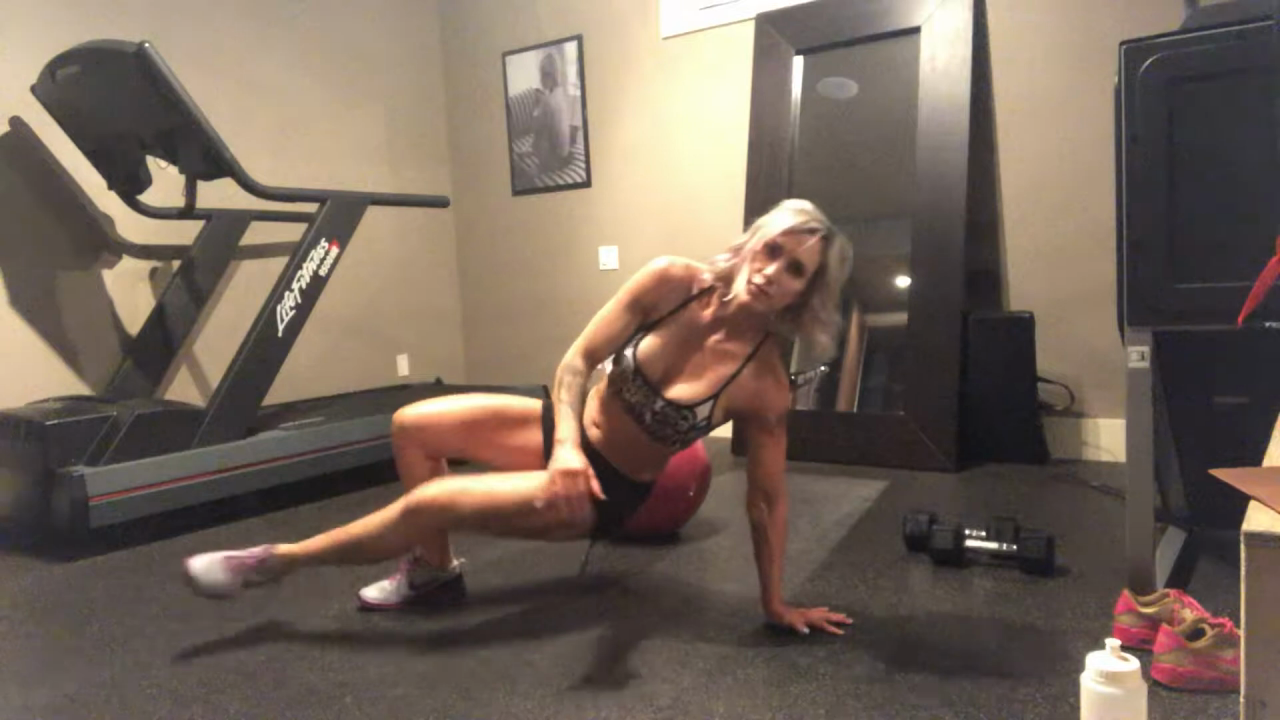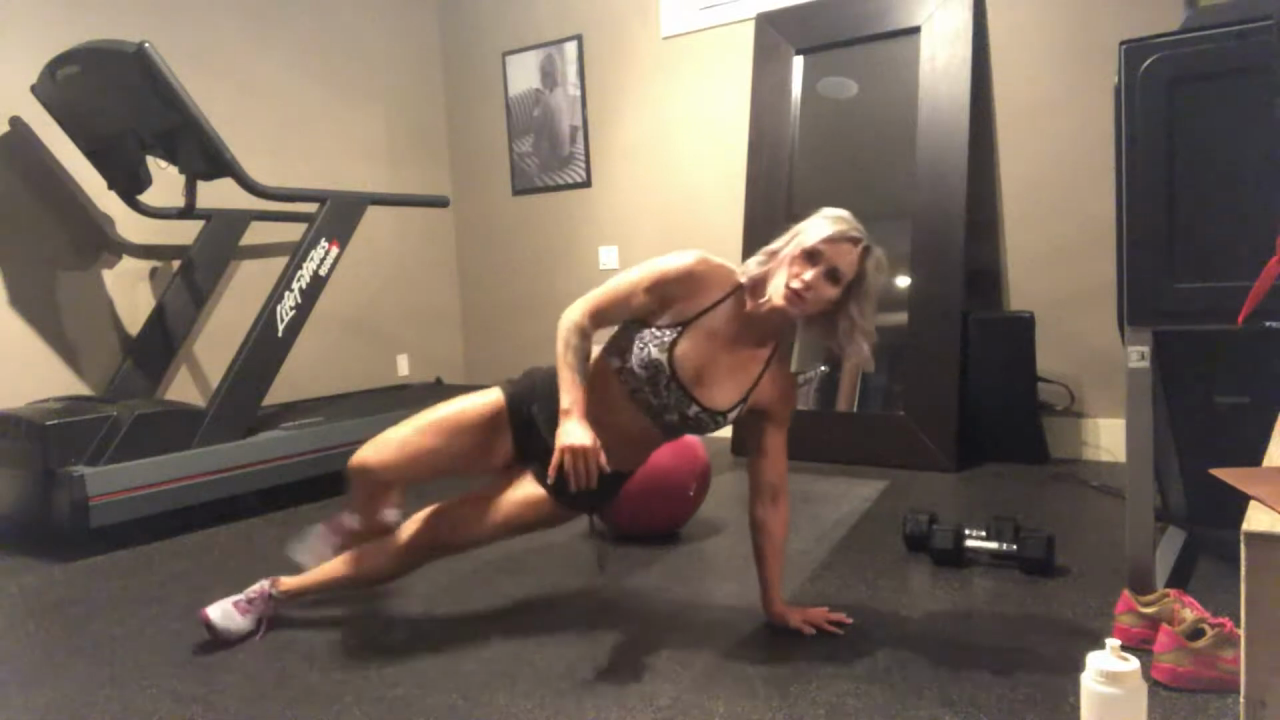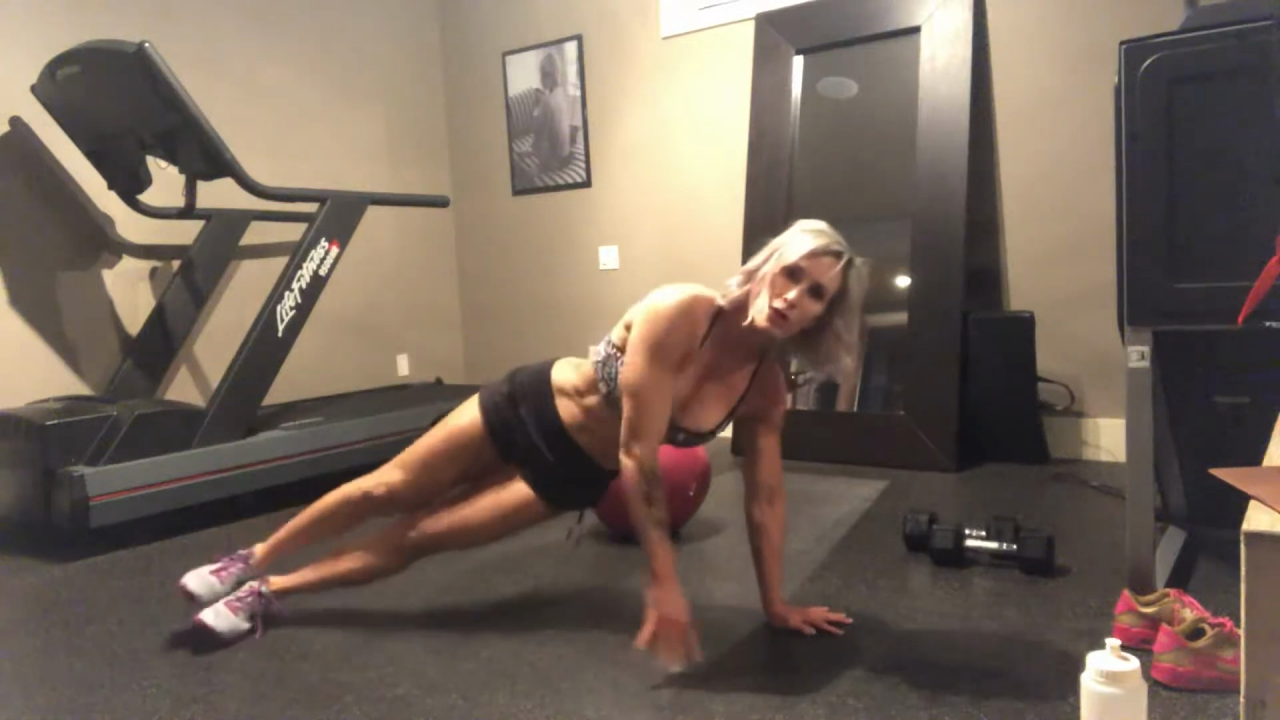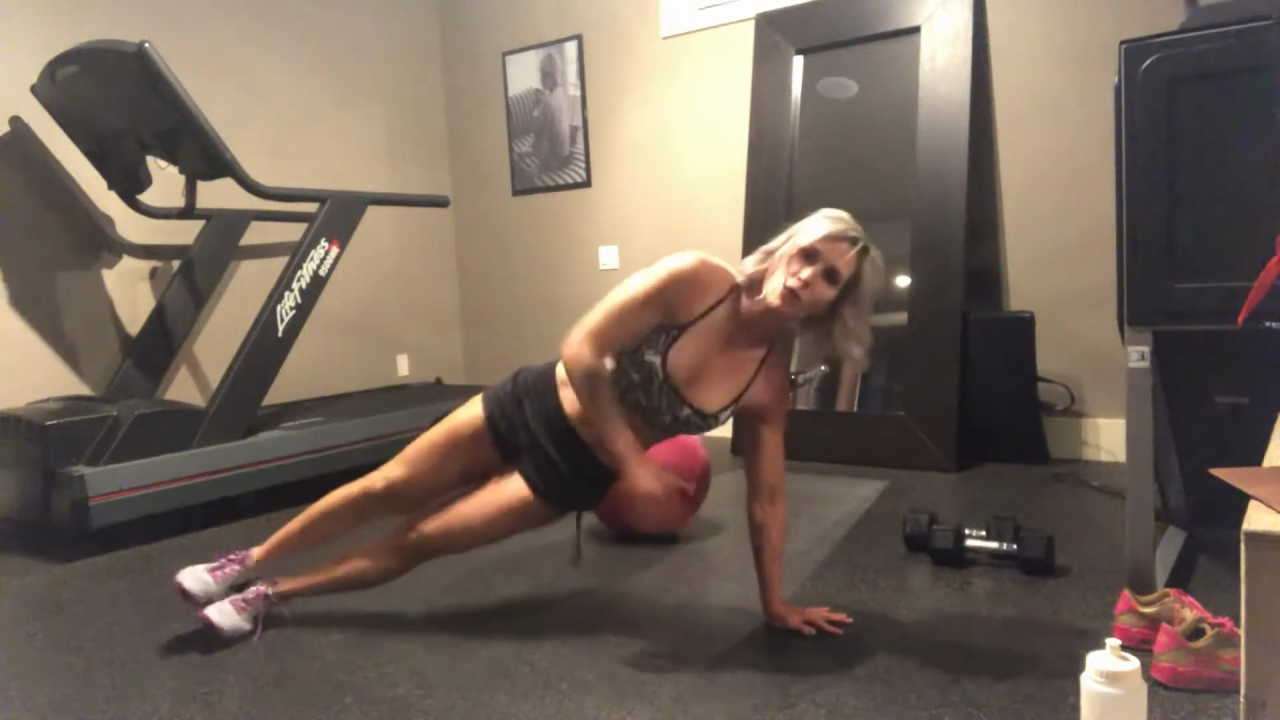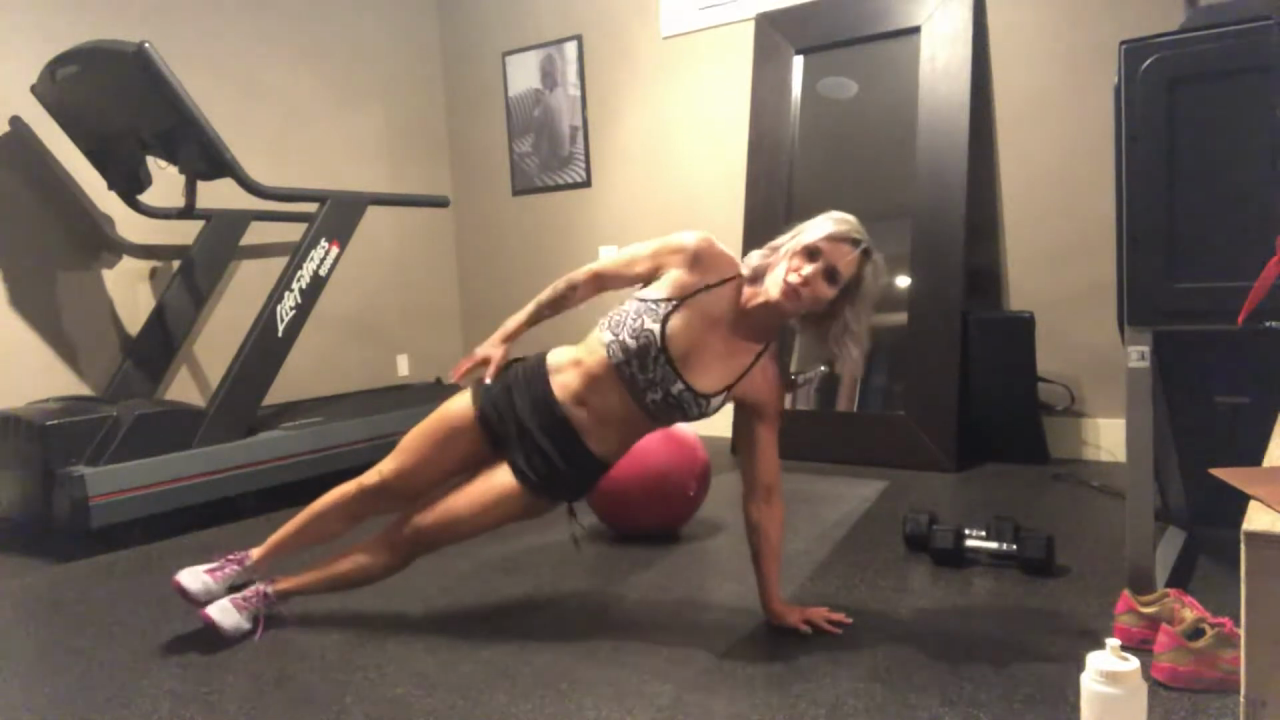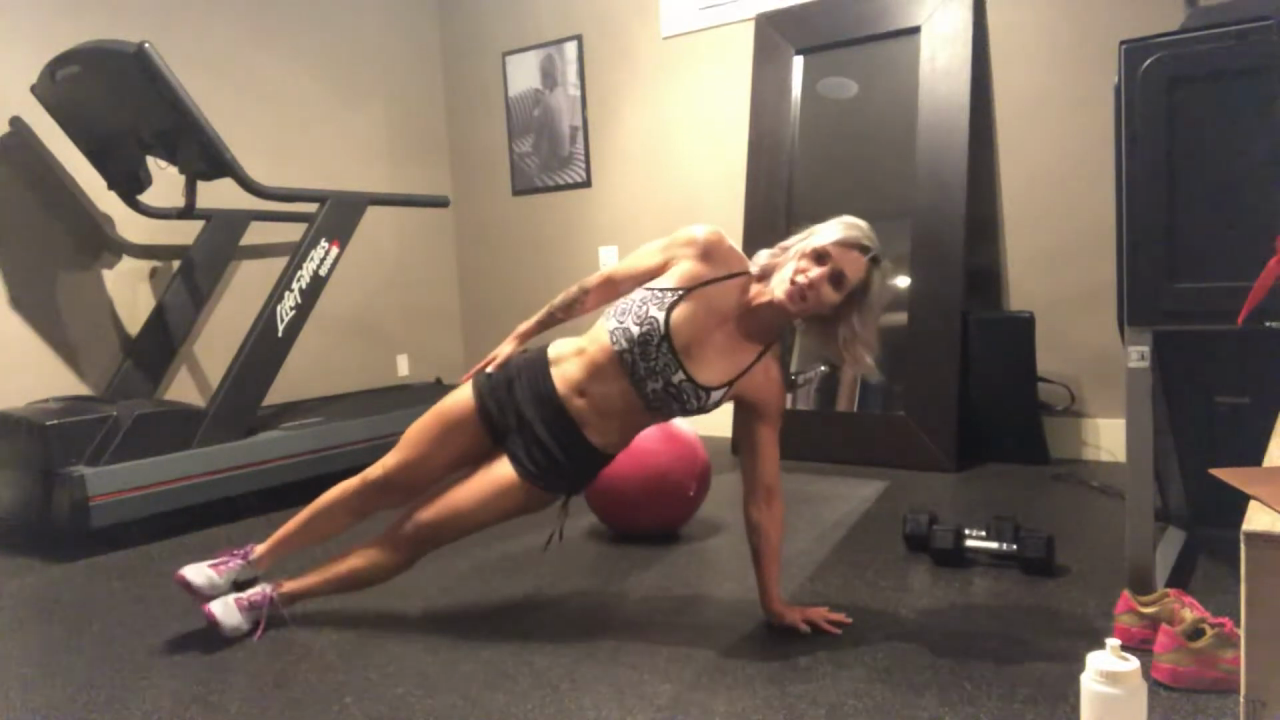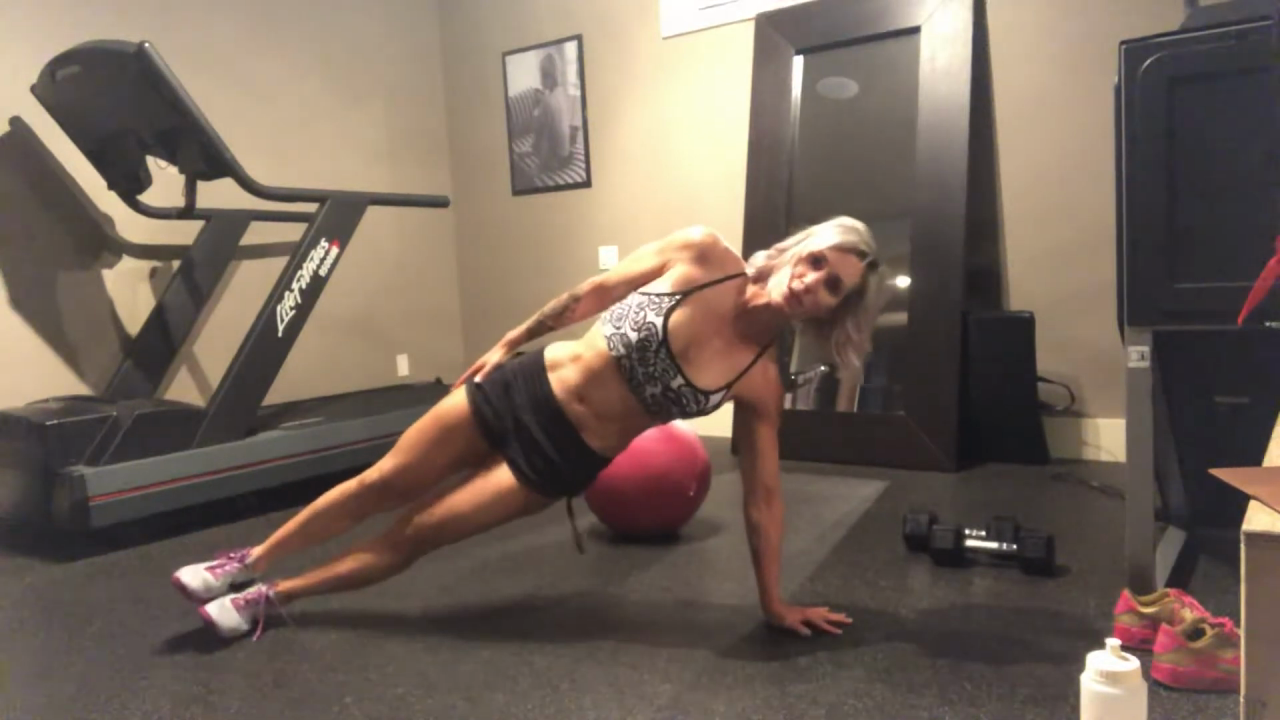
dt=0.4s
person 1, frame 1
left shoulder: (766, 387)
right shoulder: (670, 282)
left elbow: (766, 499)
right elbow: (576, 359)
left wrist: (776, 604)
right wrist: (567, 445)
left hip: (612, 492)
right hip: (571, 430)
left knee: (430, 501)
right knee: (412, 425)
left ankle: (279, 557)
right ankle: (433, 567)
person 1, frame 2
left shoulder: (775, 385)
right shoulder: (698, 277)
left elbow: (768, 498)
right elbow: (576, 318)
left wrist: (775, 603)
right wrist: (572, 414)
left hip: (584, 473)
right hip: (545, 403)
left knee: (430, 535)
right knee: (373, 466)
left ankle: (278, 590)
right ankle: (365, 526)
person 1, frame 3
left shoulder: (766, 392)
right shoulder: (681, 311)
left elbow: (764, 500)
right elbow: (638, 457)
left wrist: (776, 604)
right wrist: (664, 581)
left hip: (575, 473)
right hip: (533, 407)
left knee: (418, 536)
right knee: (388, 490)
left ankle: (267, 592)
right ankle: (256, 557)
person 1, frame 4
left shoulder: (771, 385)
right shoulder: (695, 278)
left elbow: (766, 497)
right elbow: (581, 350)
left wrist: (775, 604)
right wrist: (634, 460)
left hip: (577, 473)
right hip: (539, 404)
left knee: (418, 540)
right knee: (387, 491)
left ankle: (269, 593)
right ankle: (252, 561)
person 1, frame 5
left shoulder: (762, 382)
right shoulder: (698, 258)
left elbow: (763, 495)
right elbow: (591, 275)
left wrist: (776, 602)
right wrist: (505, 333)
left hip: (567, 463)
right hip: (528, 394)
left knee: (412, 536)
right knee: (381, 488)
left ankle: (270, 593)
right ankle: (250, 561)
person 1, frame 6
left shoulder: (763, 381)
right shoulder: (706, 252)
left elbow: (763, 493)
right elbow: (601, 285)
left wrist: (774, 600)
right wrist: (520, 335)
left hip: (564, 454)
right hip: (525, 384)
left knee: (414, 533)
right knee: (384, 483)
left ankle: (272, 597)
right ankle: (252, 560)
person 1, frame 7
left shoulder: (761, 382)
right shoulder: (702, 254)
left elbow: (763, 493)
right elbow: (593, 293)
left wrist: (775, 601)
right wrist: (509, 341)
left hip: (563, 458)
right hip: (523, 388)
left knee: (412, 535)
right knee: (382, 485)
left ankle: (271, 595)
right ankle: (249, 561)
